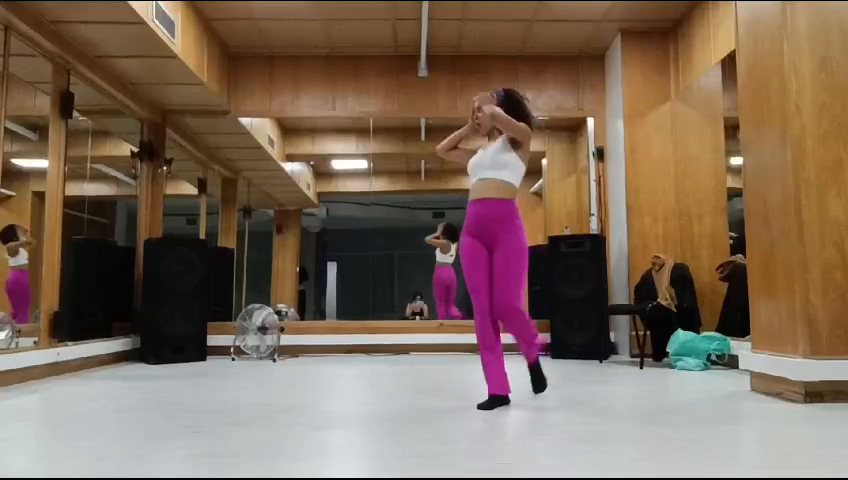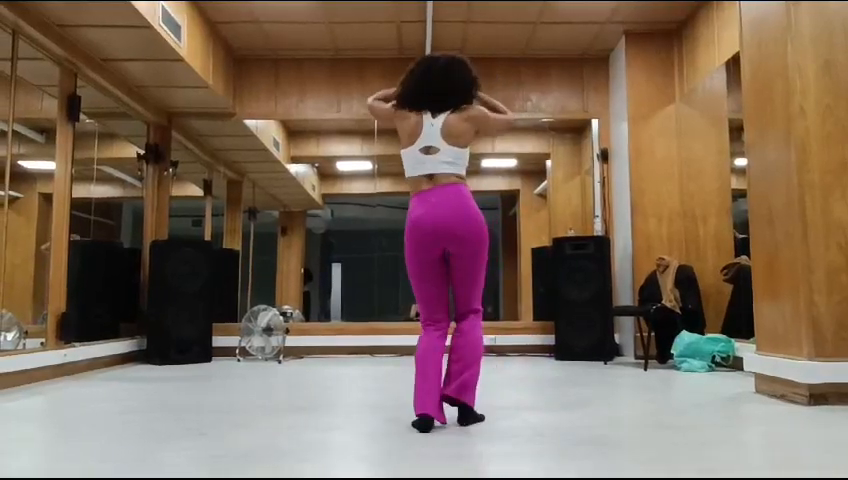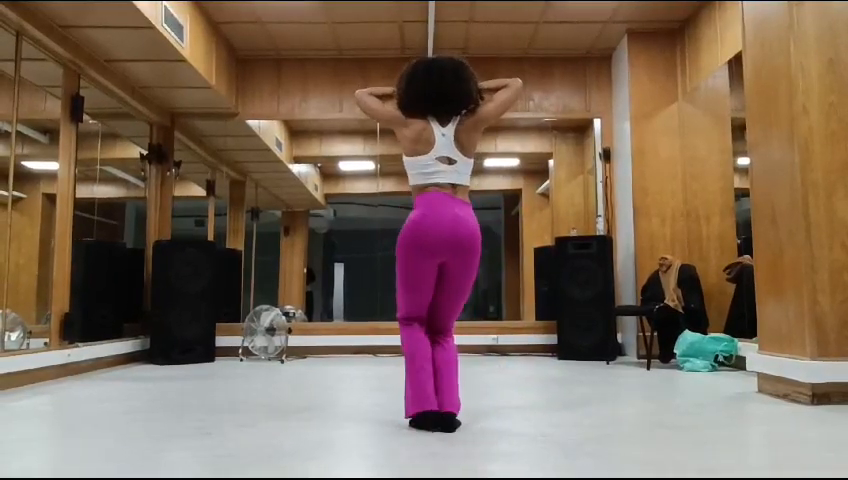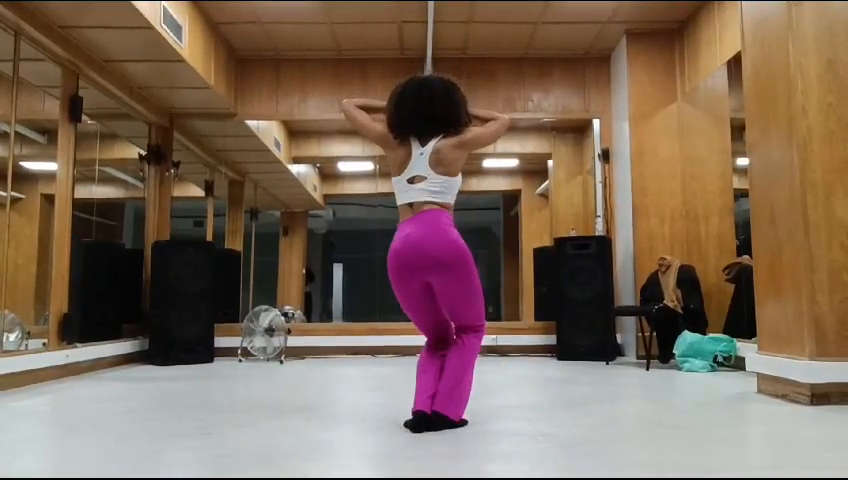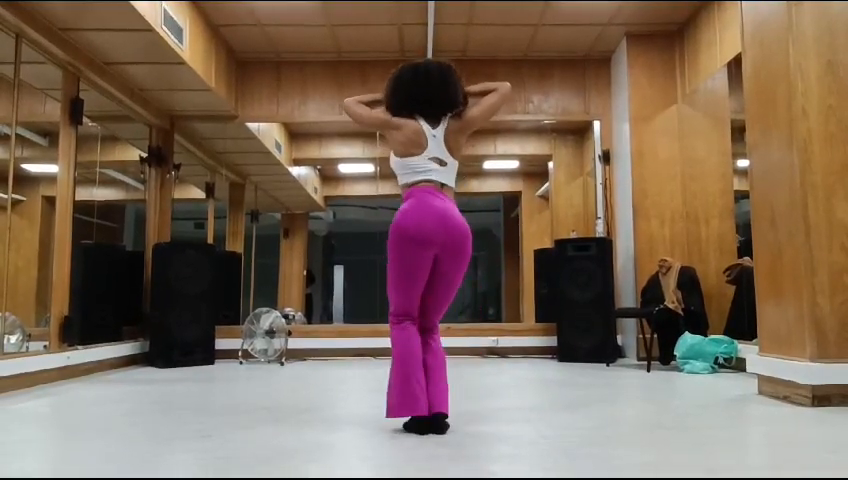
dt=0.7s
person 1, frame 1
left shoulder: (518, 136)
right shoulder: (477, 152)
left elbow: (503, 119)
right elbow: (442, 150)
left wrist: (489, 107)
right wrist: (470, 127)
left hip: (506, 225)
right hip: (472, 229)
left knee: (509, 306)
right knee: (483, 311)
left ankle: (531, 353)
right ankle: (497, 388)
person 1, frame 2
left shoulder: (405, 118)
right shoulder: (467, 117)
left elbow: (373, 100)
right elbow: (508, 118)
left wrist: (405, 88)
right wrist: (475, 95)
left hip: (421, 218)
right hip: (463, 212)
left knee: (432, 320)
right knee: (469, 312)
left ankle: (426, 410)
right ankle: (464, 399)
person 1, frame 3
left shoulder: (407, 125)
right shoulder: (471, 124)
left elbow: (362, 96)
right elbow: (514, 85)
left wrist: (400, 90)
right wrist: (476, 88)
left hip: (425, 223)
right hip: (466, 227)
left knee: (412, 320)
right knee: (441, 328)
left ankle: (424, 407)
right ankle: (448, 410)
person 1, frame 4
left shoulder: (395, 146)
right shoulder: (456, 144)
left elbow: (348, 105)
right elbow: (503, 121)
left wrist: (390, 105)
right wrist: (464, 112)
left hip: (402, 248)
right hip: (440, 240)
left knee: (438, 338)
right knee: (471, 329)
left ankle: (423, 409)
right ankle: (446, 411)
person 1, frame 5
left shoulder: (397, 126)
right shoulder: (458, 127)
left elbow: (350, 104)
right elbow: (504, 88)
left wrist: (387, 96)
right wrist: (463, 91)
left hip: (415, 219)
right hip: (456, 226)
left knee: (404, 319)
right knee: (428, 324)
left ankle: (416, 412)
right ankle: (438, 411)
